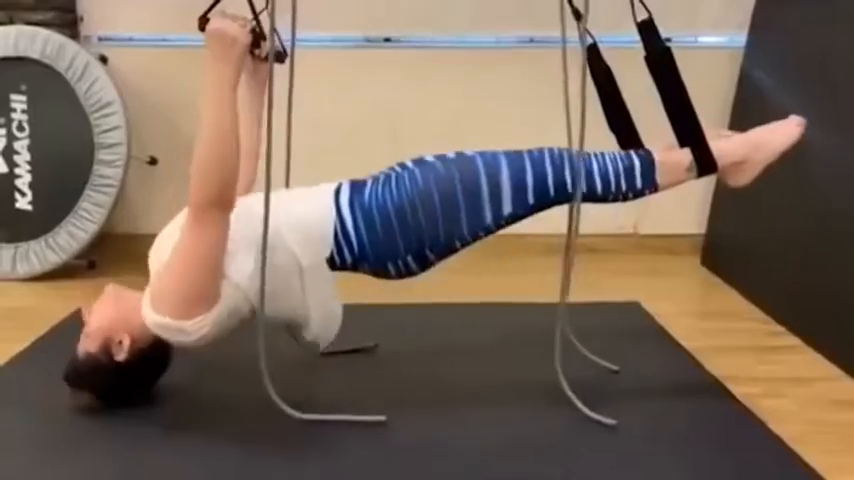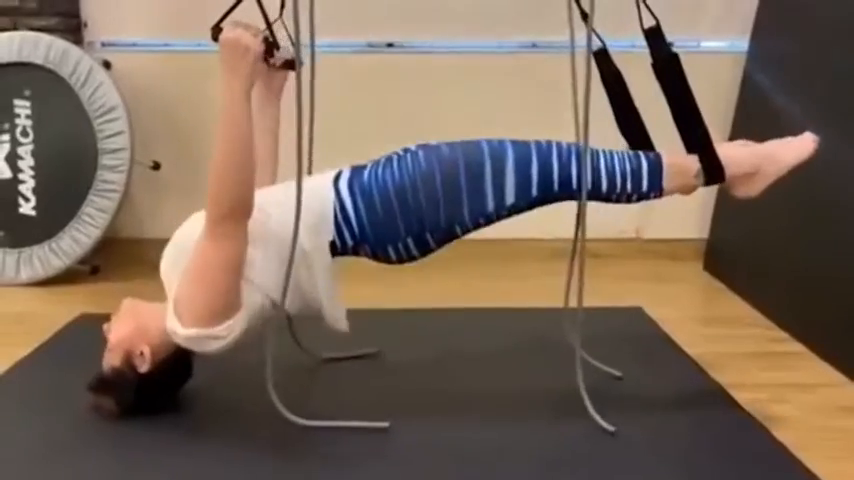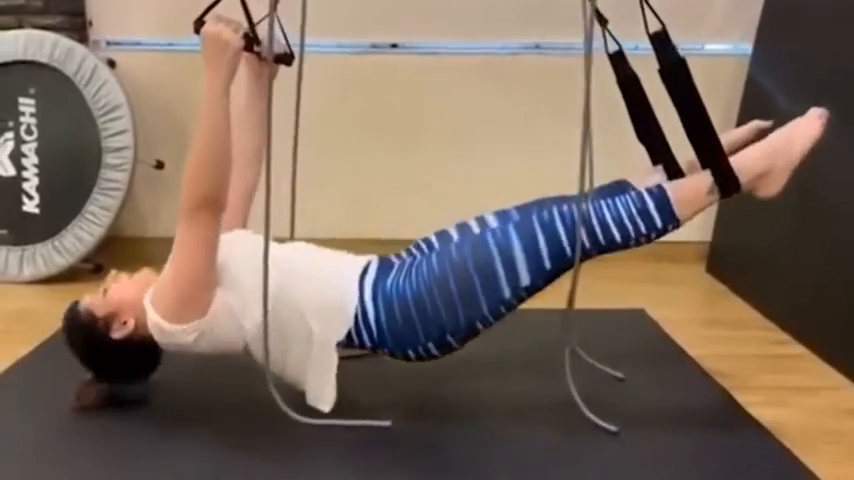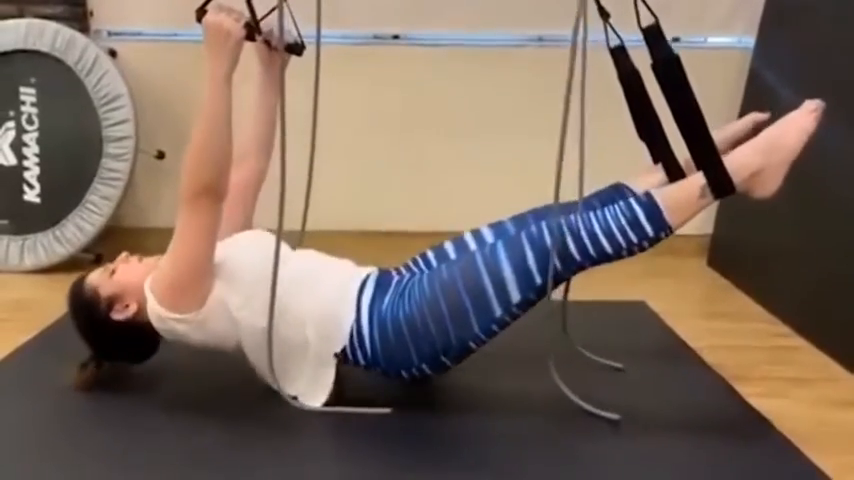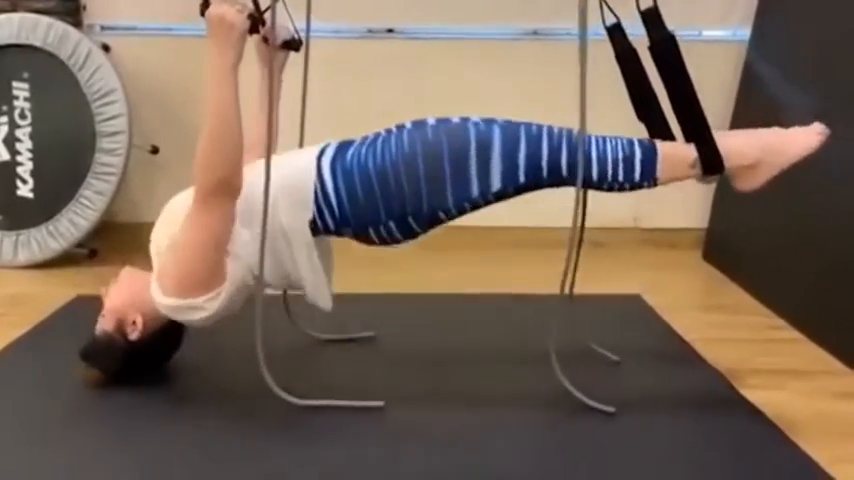
dt=0.5s
person 1, frame 1
left shoulder: (164, 272)
right shoulder: (172, 312)
left elbow: (234, 193)
right elbow: (211, 202)
left wrist: (254, 82)
right wrist: (221, 71)
left hip: (364, 215)
right hip: (373, 225)
left knee: (549, 173)
right knee: (549, 172)
left ankle: (696, 156)
right ankle: (714, 158)
person 1, frame 2
left shoulder: (182, 275)
right shoulder: (193, 318)
left elbow: (253, 196)
right elbow: (230, 212)
left wrist: (268, 92)
right wrist: (235, 79)
left hip: (365, 197)
right hip: (373, 210)
left knee: (552, 167)
right knee: (556, 167)
left ankle: (699, 163)
right ankle: (722, 168)
person 1, frame 3
left shoulder: (185, 291)
right shoulder: (173, 315)
left elbow: (237, 186)
right elbow: (202, 202)
left wrist: (256, 86)
right wrist: (216, 75)
left hip: (388, 287)
right hip: (397, 309)
left knee: (566, 219)
right knee: (570, 229)
left ankle: (702, 163)
right ankle: (742, 171)
person 1, frame 4
left shoulder: (201, 270)
right shoulder: (171, 302)
left elbow: (244, 176)
right elbow: (202, 191)
left wrist: (272, 78)
right wrist: (218, 65)
left hip: (386, 300)
right hip: (392, 326)
left knee: (556, 225)
right knee: (557, 239)
left ankle: (699, 163)
right ankle: (736, 174)
person 1, frame 5
left shoulder: (174, 255)
right shoulder: (180, 290)
left elbow: (248, 165)
right elbow: (218, 185)
left wrist: (271, 72)
left hip: (355, 185)
right hip: (363, 187)
left knee: (546, 155)
right knee: (546, 152)
left ankle: (713, 150)
right ankle: (723, 155)
